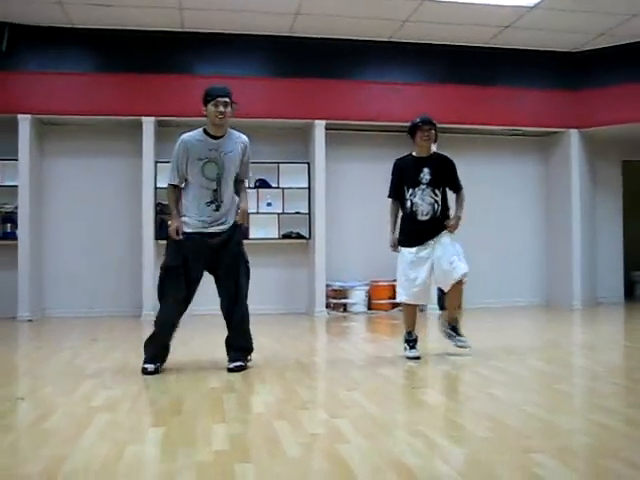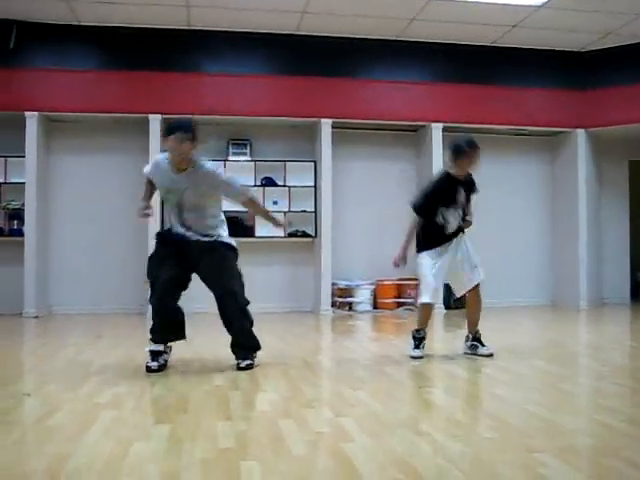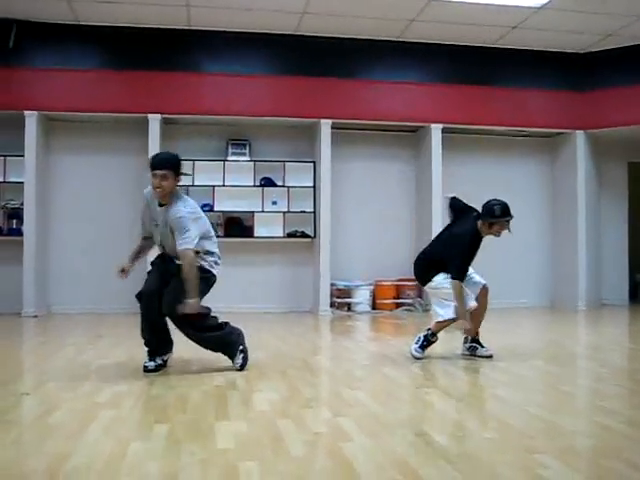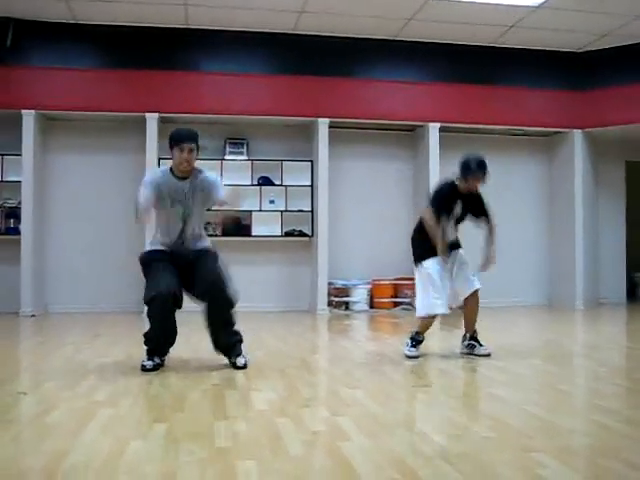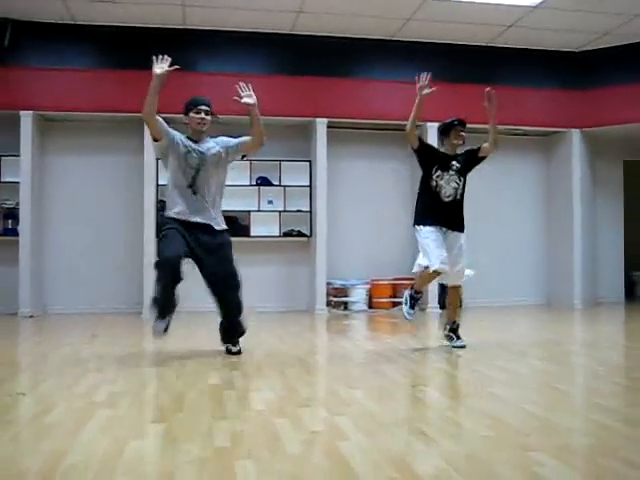
dt=0.3s
person 1, frame 1
left shoulder: (241, 143)
right shoulder: (186, 142)
right elbow: (174, 184)
left wrist: (243, 202)
right wrist: (174, 217)
left hip: (228, 230)
right hip: (190, 230)
left knee: (235, 294)
right knee: (175, 293)
left ankle: (239, 352)
right ankle: (155, 354)
person 1, frame 2
left shoulder: (209, 173)
right shoulder: (160, 164)
left elbow: (244, 197)
right elbow: (151, 178)
left wrist: (272, 219)
right wrist: (146, 201)
left hip: (212, 241)
right hip: (175, 239)
left knee: (230, 294)
right knee: (162, 287)
left ankle: (246, 351)
right ankle: (160, 346)
person 1, frame 3
left shoulder: (183, 211)
right shoulder: (150, 197)
left elbow: (187, 255)
right elbow: (149, 237)
left wrist: (192, 296)
right wrist: (131, 260)
left hip: (199, 263)
right hip: (170, 260)
left knee: (177, 306)
right knee: (148, 296)
left ankle: (234, 342)
right ankle: (159, 351)
person 1, frame 4
left shoulder: (206, 180)
right shoulder: (155, 179)
left elbow: (224, 202)
right elbow: (143, 208)
left wrist: (225, 209)
right wrist: (144, 210)
left hip: (197, 249)
right hip: (162, 251)
left knee: (218, 293)
right knee: (161, 296)
left ankle: (230, 346)
right ankle: (156, 352)
person 1, frame 5
left shoulder: (221, 146)
right shoulder: (172, 142)
left elbow: (257, 143)
right elbow: (149, 117)
left wrist: (253, 109)
right wrist: (157, 79)
left hip: (212, 226)
right hip: (177, 222)
left knee: (227, 284)
right knee: (169, 259)
left ankle: (231, 336)
right ankle: (164, 309)
person 2, frame 1
left shoulder: (444, 162)
right shoulder: (401, 165)
left elbow: (459, 191)
right elbow: (395, 201)
left wrist: (458, 215)
right wrist: (393, 232)
left hip: (440, 233)
right hip: (410, 238)
left knee: (457, 277)
right knee: (410, 292)
left ankle: (451, 324)
right ankle: (410, 340)
person 2, frame 2
left shoulder: (467, 178)
right shoulder: (439, 184)
right elbow: (418, 215)
left wrist: (468, 216)
right wrist: (404, 250)
left hip: (455, 240)
right hip: (431, 244)
left knee: (473, 286)
right knee: (429, 296)
left ankle: (473, 340)
right ankle: (418, 338)
person 2, frame 3
left shoulder: (472, 215)
right shoulder: (466, 240)
left elbow: (452, 201)
right elbow: (457, 282)
right wrist: (464, 318)
left hip: (449, 265)
right hip: (429, 270)
left knee: (482, 290)
right knee: (465, 306)
left ankle: (471, 342)
right ankle: (426, 337)
person 2, frame 4
left shoulder: (474, 197)
right shoulder: (444, 191)
left elbow: (487, 222)
right elbow: (428, 216)
left wrist: (489, 249)
right wrist: (439, 243)
left hip: (451, 249)
right hip: (427, 251)
left knee: (471, 291)
right knee: (435, 306)
left ankle: (470, 340)
right ankle: (415, 340)
person 2, frame 5
left shoulder: (466, 159)
right shoulder: (430, 156)
left elbow: (491, 146)
right elbow: (411, 133)
left wrist: (492, 111)
right wrist: (420, 99)
left hip: (455, 227)
right hip: (428, 224)
left knee: (455, 280)
right knee: (438, 265)
left ankle: (451, 328)
right ankle: (413, 294)
